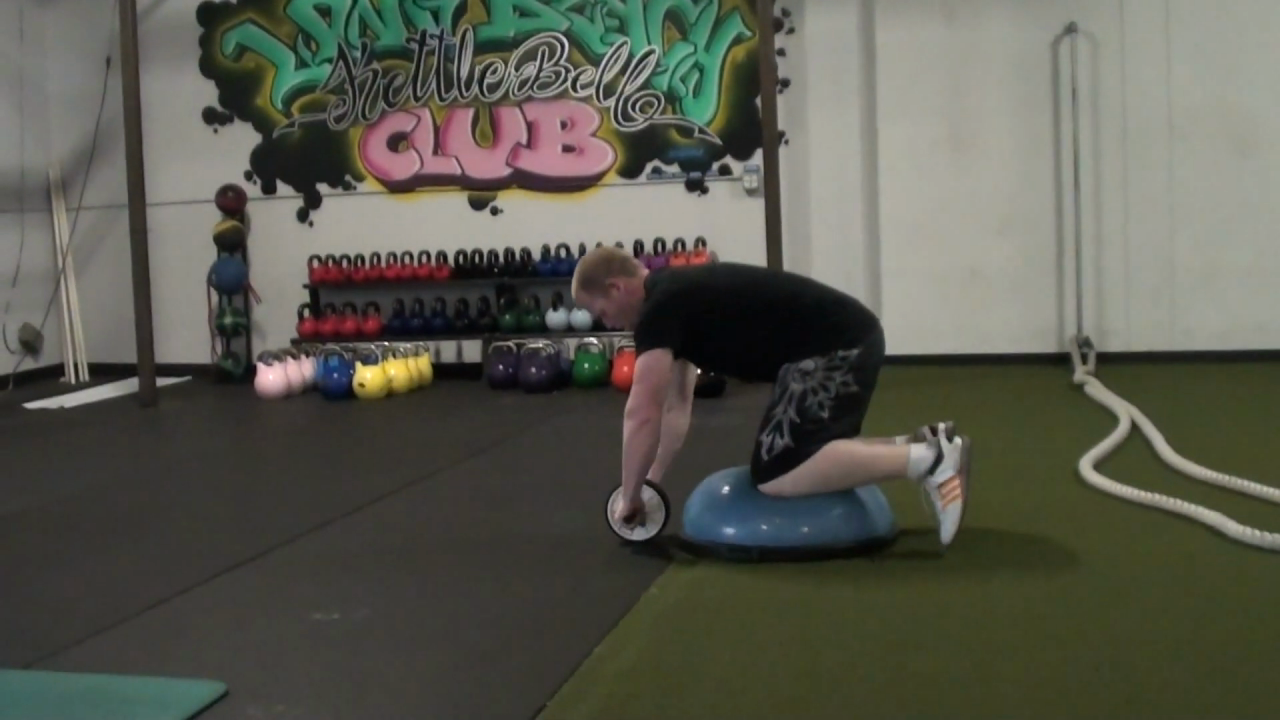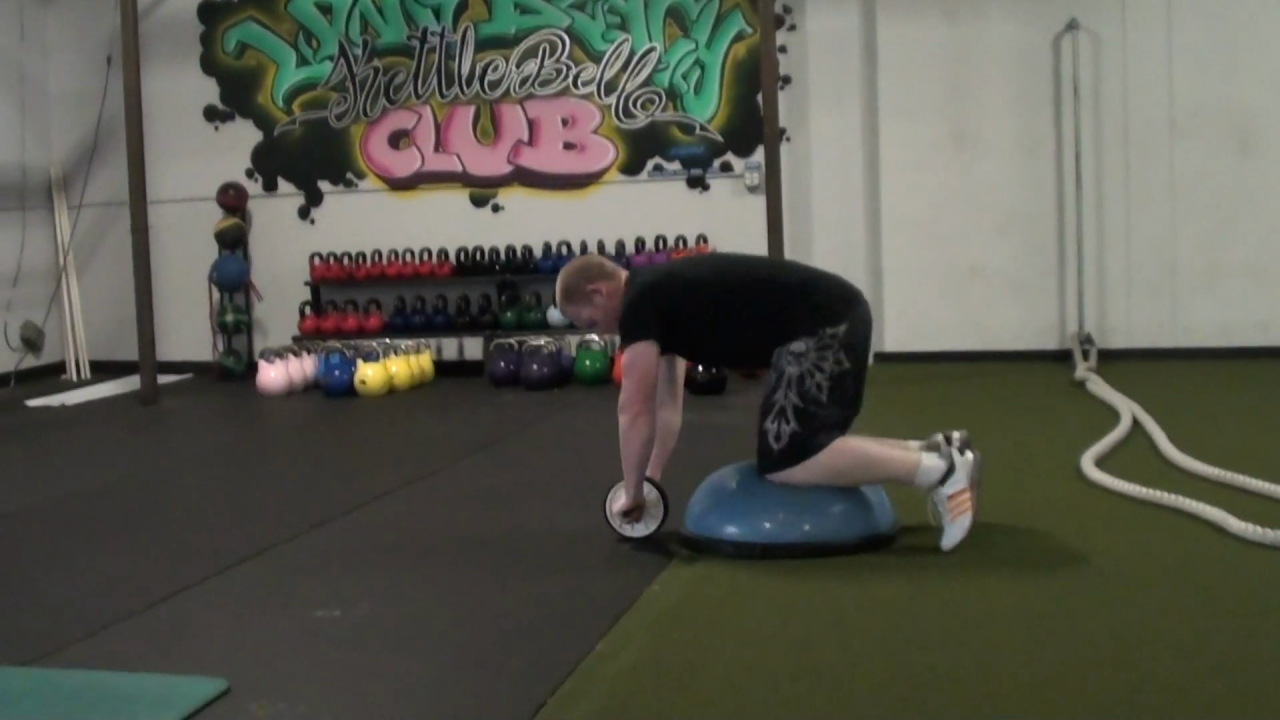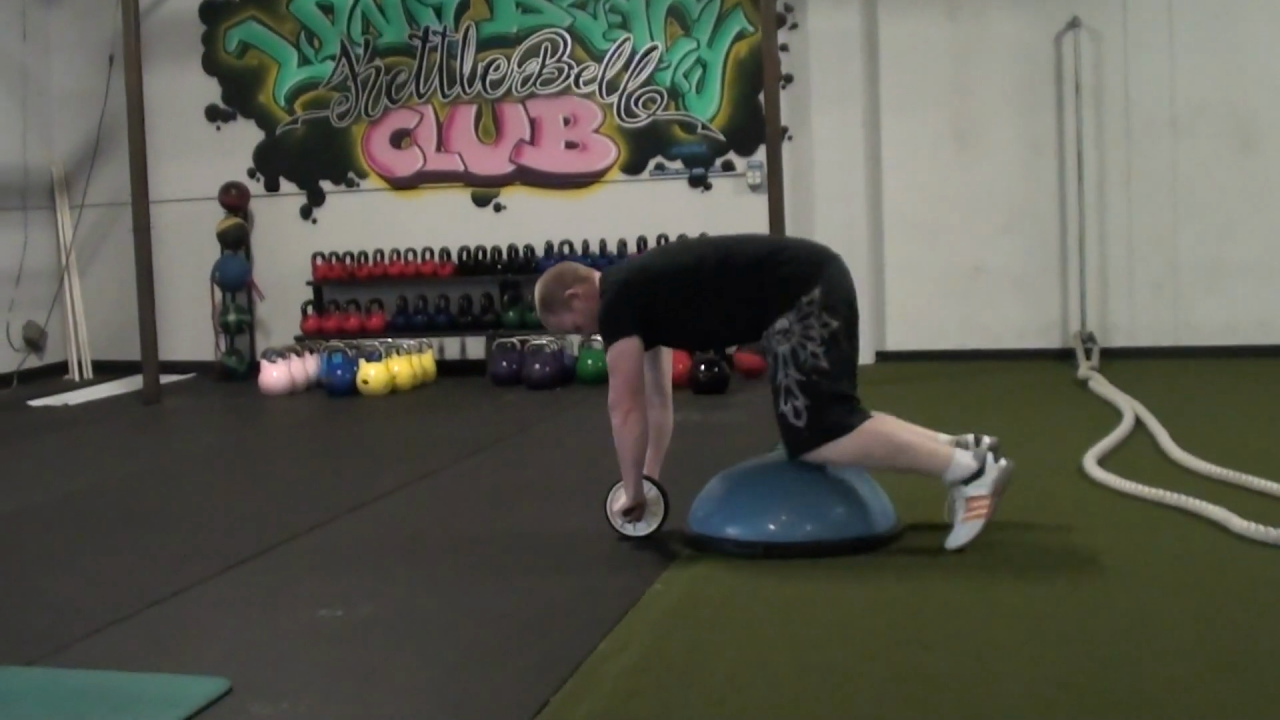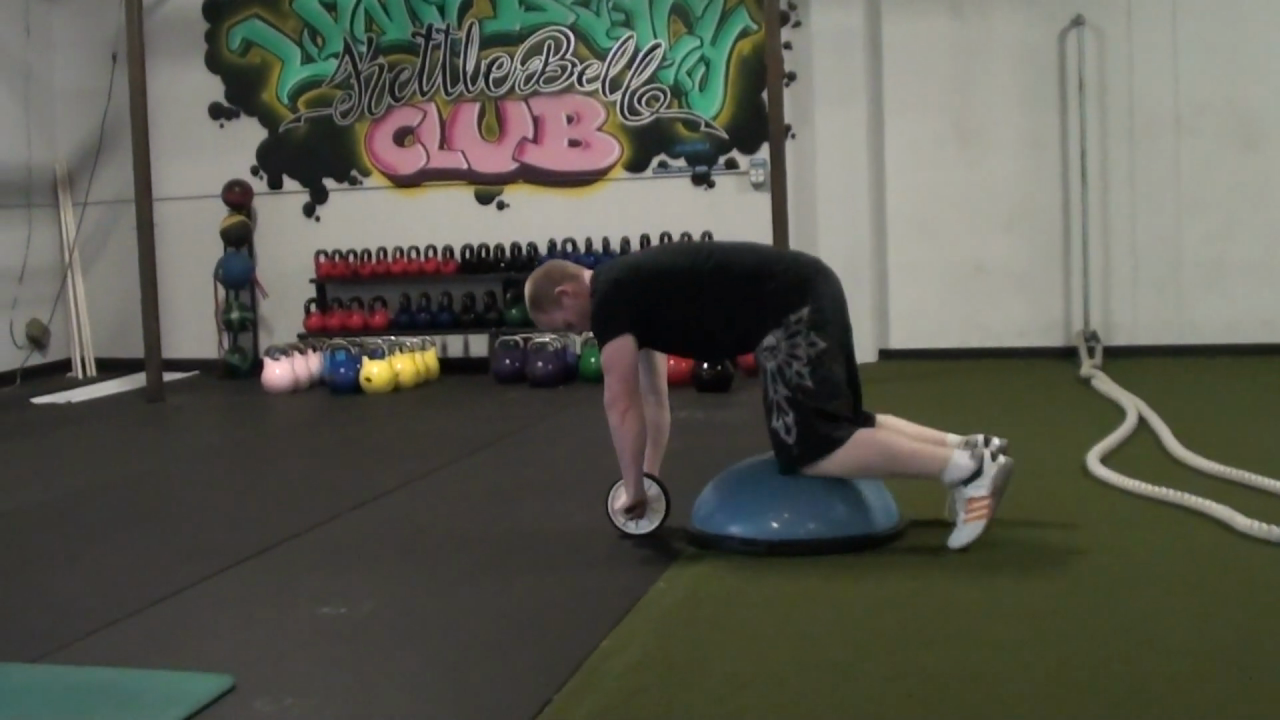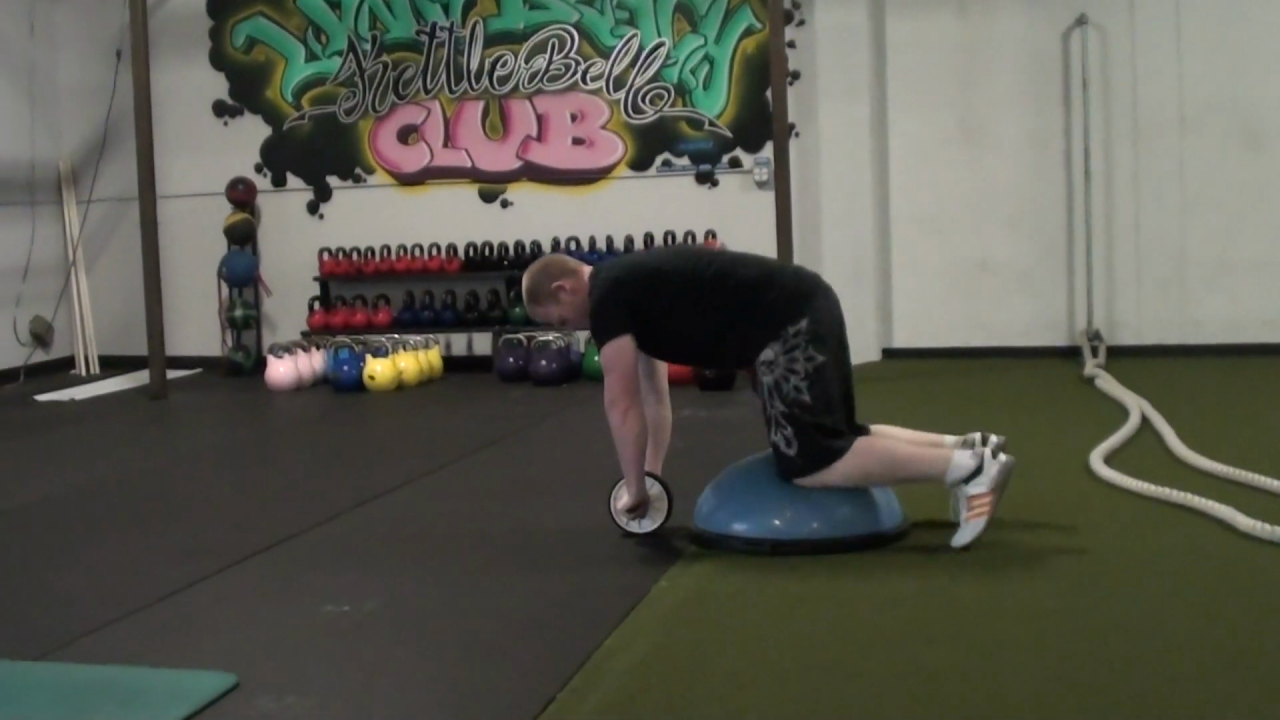
dt=0.2s
person 1, frame 1
left shoulder: (660, 307)
right shoulder: (676, 300)
left elbow: (642, 416)
right elbow: (675, 408)
left wrist: (631, 498)
right wrist: (653, 482)
left hip: (834, 349)
right hip: (849, 340)
left knee: (776, 473)
right knee: (809, 455)
left ankle: (927, 460)
right ankle: (922, 445)
person 1, frame 2
left shoulder: (640, 303)
right shoulder: (659, 297)
left elbow: (634, 409)
right elbow: (667, 402)
left wrist: (633, 494)
right wrist: (652, 480)
left hip: (822, 325)
right hip: (837, 316)
left knee: (786, 461)
right knee: (816, 445)
left ankle: (941, 470)
right ankle: (935, 450)
person 1, frame 3
left shoulder: (617, 299)
right shoulder: (639, 291)
left elbow: (625, 406)
right elbow: (657, 396)
left wrist: (634, 492)
right wrist: (651, 477)
left hip: (802, 291)
right hip: (817, 281)
left knee: (816, 435)
right knee: (834, 421)
left ankle: (969, 468)
right ankle: (965, 448)
person 1, frame 4
left shoulder: (609, 298)
right shoulder: (631, 289)
left elbow: (621, 404)
right elbow: (651, 394)
left wrist: (633, 489)
right wrist: (651, 474)
left hip: (792, 306)
right hip: (808, 293)
left knee: (809, 447)
right knee: (843, 425)
left ankle: (967, 469)
right ankle: (971, 448)
person 1, frame 5
left shoulder: (607, 296)
right shoulder: (631, 286)
left elbow: (621, 404)
right elbow: (652, 392)
left wrist: (636, 489)
right wrist: (653, 473)
left hip: (790, 321)
right hip: (807, 307)
left knee: (809, 459)
right knee: (836, 435)
left ankle: (967, 468)
right ankle: (967, 448)
